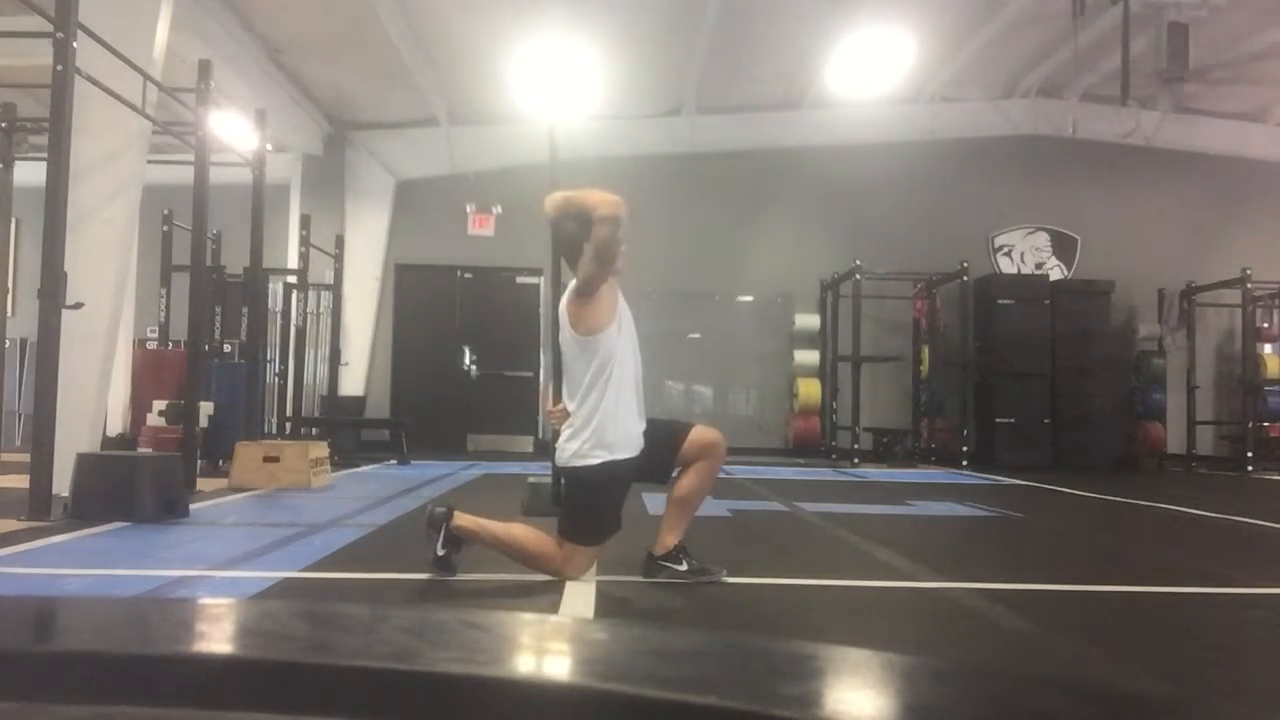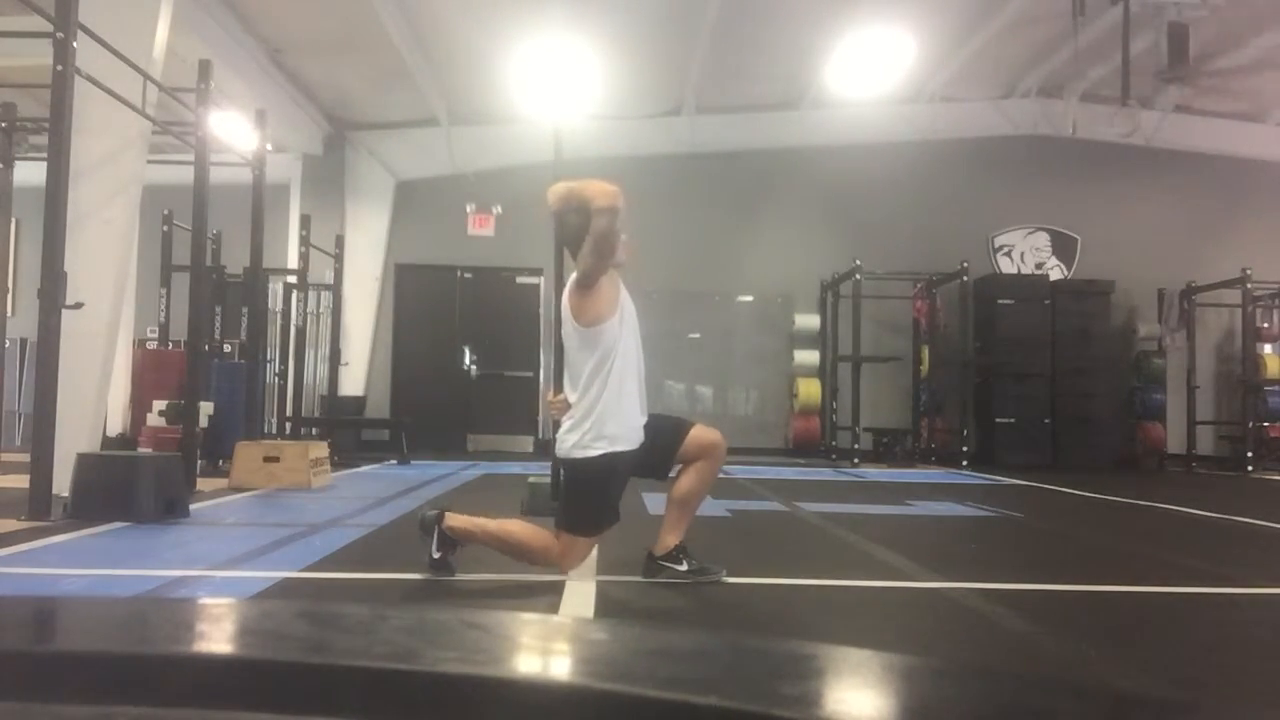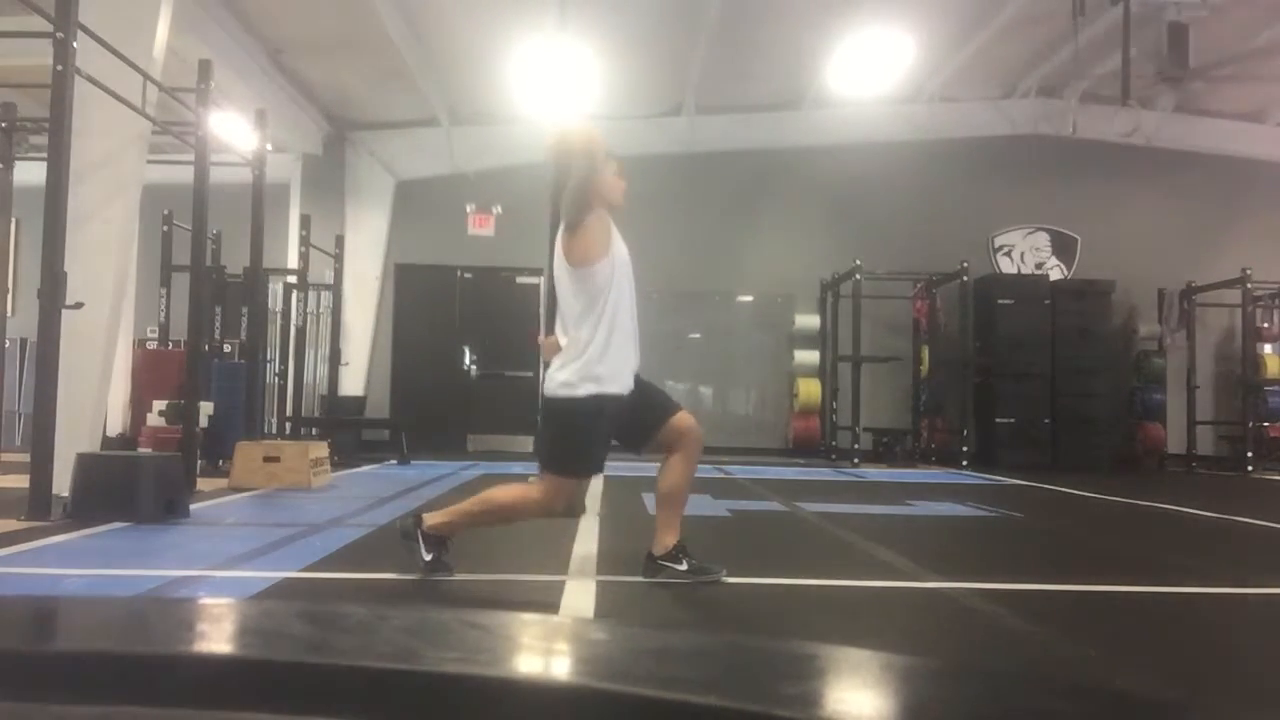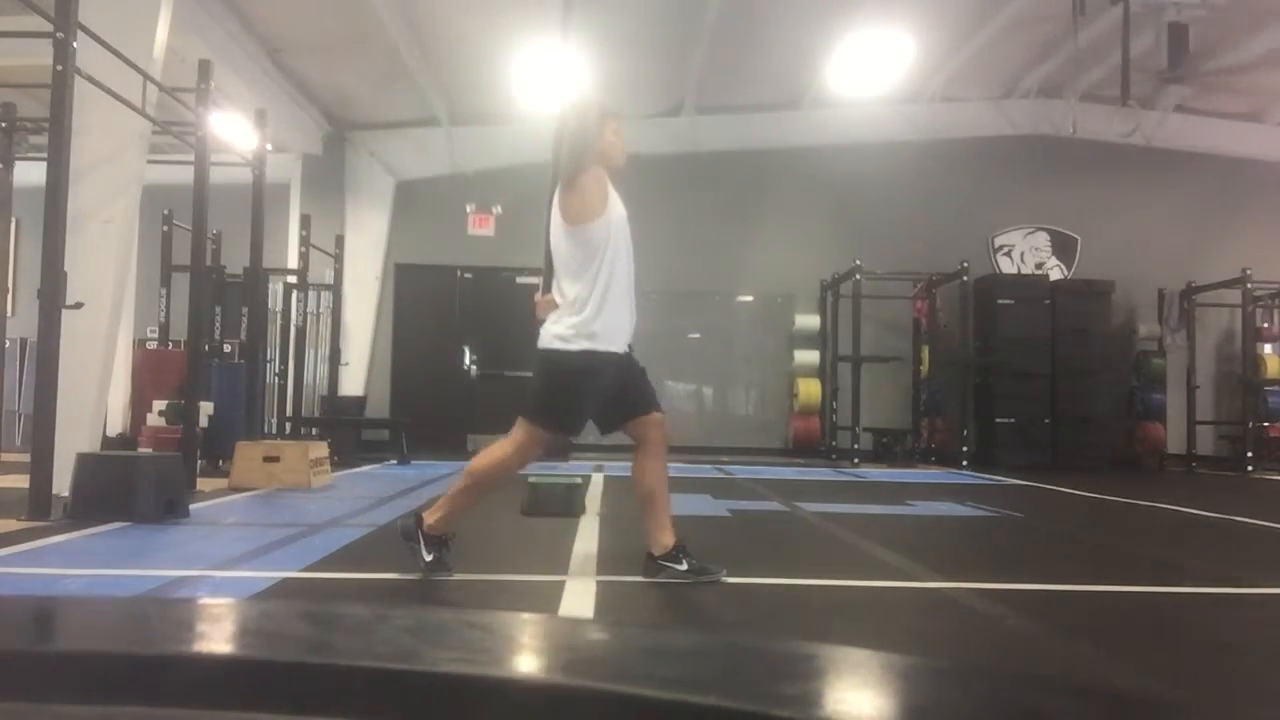
dt=0.3s
person 1, frame 1
left shoulder: (594, 295)
right shoulder: (589, 292)
right elbow: (610, 209)
right wrist: (563, 203)
left hip: (620, 437)
right hip: (598, 452)
left knee: (710, 445)
right knee: (569, 564)
left ankle: (665, 554)
right ankle: (455, 524)
person 1, frame 2
left shoulder: (598, 288)
right shoulder: (591, 284)
right elbow: (607, 201)
right wrist: (566, 195)
left hip: (621, 430)
right hip: (598, 444)
left knee: (710, 446)
right knee: (565, 555)
left ankle: (666, 554)
right ankle: (448, 526)
person 1, frame 3
left shoulder: (592, 229)
right shoulder: (585, 222)
right elbow: (584, 157)
right wrist: (580, 151)
left hip: (614, 380)
right hip: (583, 391)
left knee: (685, 434)
right knee: (551, 497)
left ankle: (665, 554)
right ankle: (429, 526)
person 1, frame 4
left shoulder: (593, 190)
right shoulder: (584, 182)
right elbow: (579, 122)
left hip: (606, 347)
right hip: (578, 349)
left knee: (653, 434)
right knee: (524, 446)
left ankle: (664, 554)
right ankle: (429, 525)
